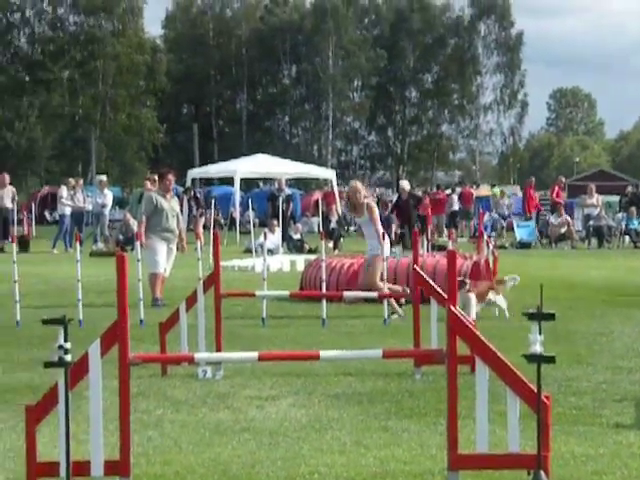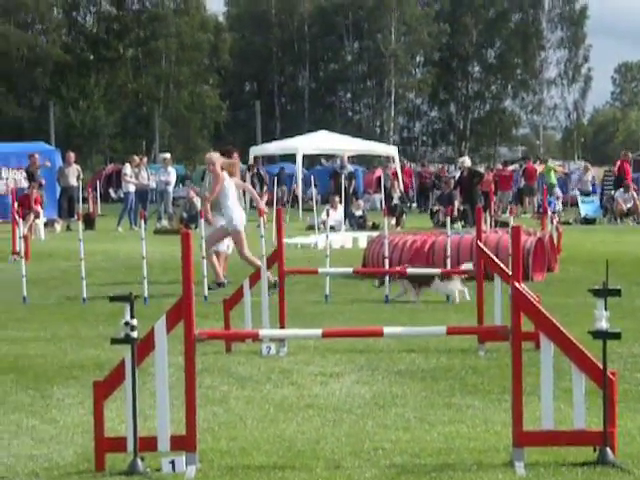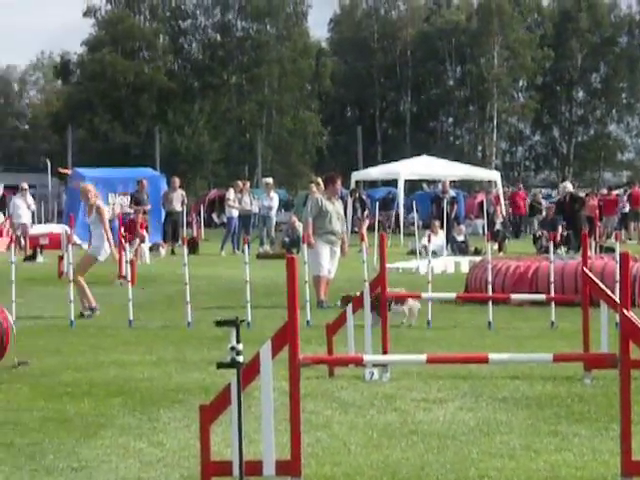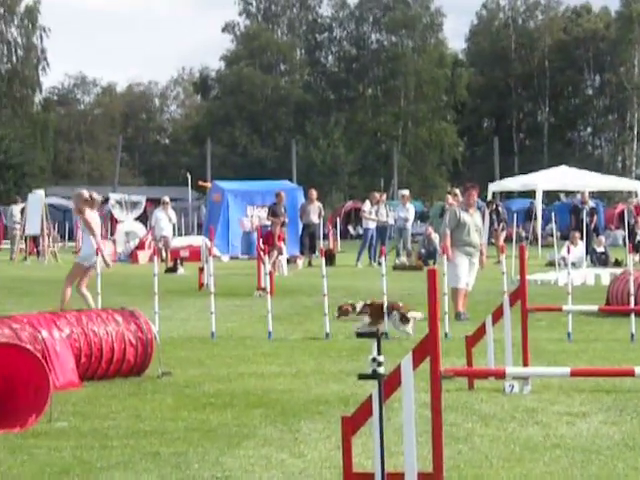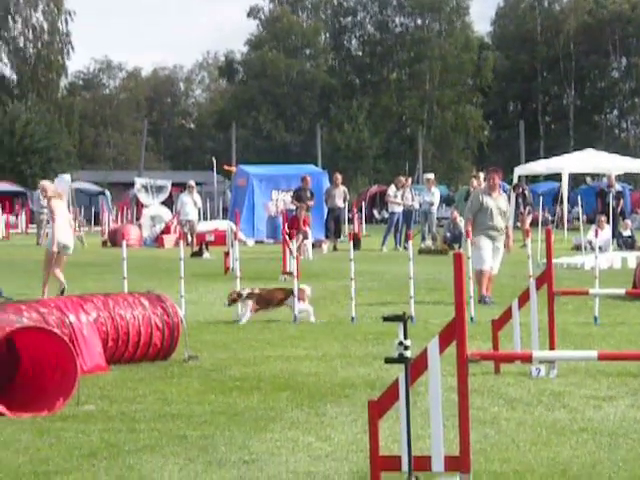
dt=0.7s
person 1, frame 1
left shoulder: (175, 200)
right shoulder: (152, 196)
left elbow: (179, 221)
right elbow: (143, 217)
left wrist: (182, 239)
right wrist: (142, 235)
left hip: (172, 240)
right hip: (156, 238)
left knee: (165, 270)
right knee: (157, 269)
left ankle: (160, 297)
right ankle: (155, 298)
person 1, frame 2
left shoulder: (235, 177)
right shoulder: (215, 173)
left elbow: (240, 198)
right elbow: (206, 193)
left wrist: (242, 215)
right wrist: (207, 212)
left hip: (233, 216)
right hip: (219, 215)
left knee: (227, 247)
right knee: (219, 245)
left ankle: (223, 274)
right ankle: (219, 275)
person 1, frame 3
left shoulder: (339, 203)
right shoulder: (317, 199)
left elbow: (342, 224)
right elbow: (308, 218)
left wrist: (345, 241)
right wrist: (309, 236)
left hip: (335, 242)
right hip: (321, 240)
left knee: (330, 273)
right knee: (321, 270)
left ankle: (325, 299)
right ankle: (320, 299)
person 1, frame 4
left shoulder: (478, 214)
right shoulder: (455, 210)
left elbow: (480, 235)
right elbow: (446, 230)
left wrist: (483, 253)
right wrist: (447, 248)
left hip: (474, 253)
right hip: (459, 252)
left knee: (468, 285)
right knee: (459, 283)
left ankle: (463, 311)
right ankle: (458, 311)
person 1, frame 5
left shoulder: (504, 197)
right shoulder: (479, 194)
left elbow: (507, 219)
right elbow: (469, 215)
left wrist: (509, 237)
right wrist: (469, 232)
left hip: (498, 237)
right hip: (482, 235)
left knee: (493, 269)
right knee: (483, 266)
left ankle: (488, 295)
right ankle: (482, 295)
person 2, frame 1
left shoulder: (369, 204)
right shoulder: (353, 208)
left elbow: (377, 226)
left wrist: (382, 244)
left hip: (379, 245)
right hip: (372, 246)
left knee: (374, 282)
right knee: (364, 282)
left ankle: (397, 310)
right ankle: (403, 291)
person 2, frame 2
left shoulder: (219, 176)
right shoulder: (228, 177)
left elbow: (210, 197)
right elbow: (247, 186)
right wrist: (259, 202)
left hip: (233, 218)
right hip: (232, 219)
left knee: (244, 255)
right knee: (207, 243)
left ankle: (271, 280)
right ankle: (220, 280)
person 2, frame 3
left shoulder: (99, 207)
right shoulder: (90, 207)
left elbow: (106, 229)
left wrist: (112, 249)
left hip: (100, 246)
right hip: (96, 246)
left knee: (76, 274)
right knee: (78, 276)
left ankle: (92, 305)
right ankle: (86, 309)
person 2, frame 4
left shoulder: (85, 216)
right shoulder: (94, 213)
left elbow: (96, 236)
left wrist: (104, 256)
left hip: (88, 253)
right hip: (95, 254)
left knee: (68, 282)
right knee: (80, 287)
person 2, frame 5
left shoulder: (51, 202)
right shoulder: (62, 202)
left elbow: (55, 223)
right elbow: (71, 223)
left wrist: (54, 244)
left hip: (57, 238)
right hip: (69, 239)
left knee: (47, 268)
right knee: (56, 269)
left ankle: (44, 297)
right ankle: (63, 284)
